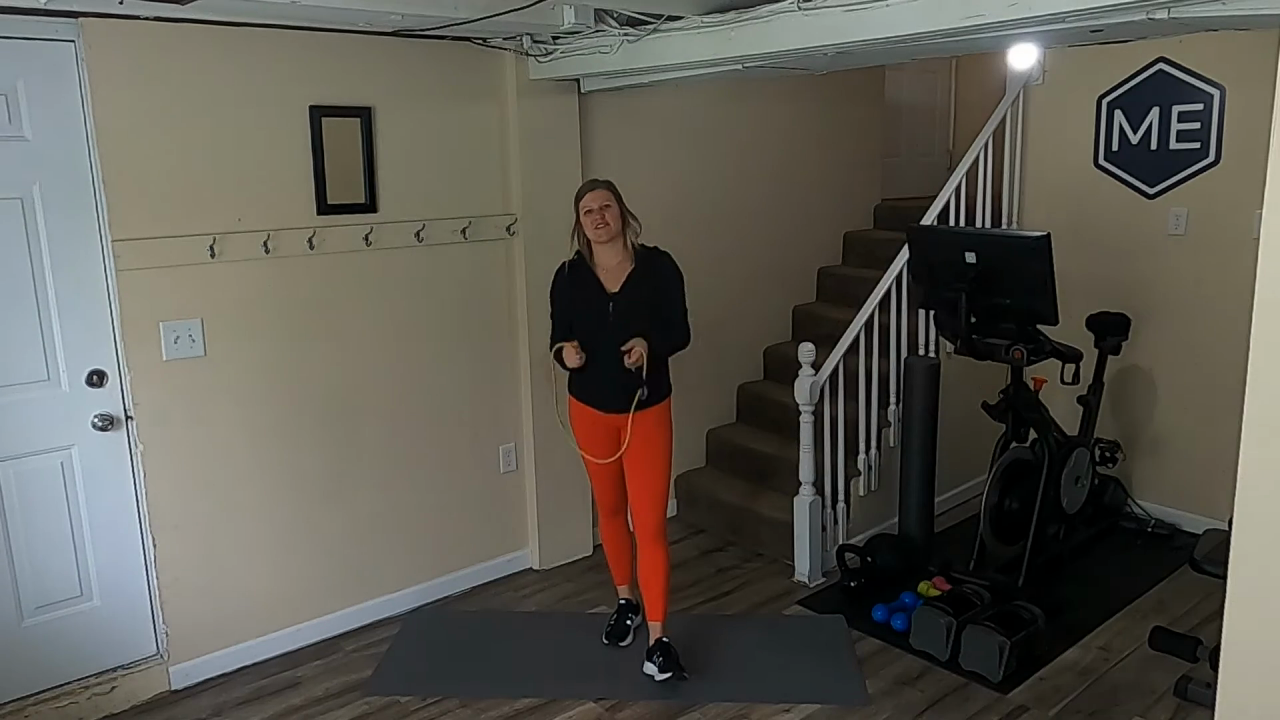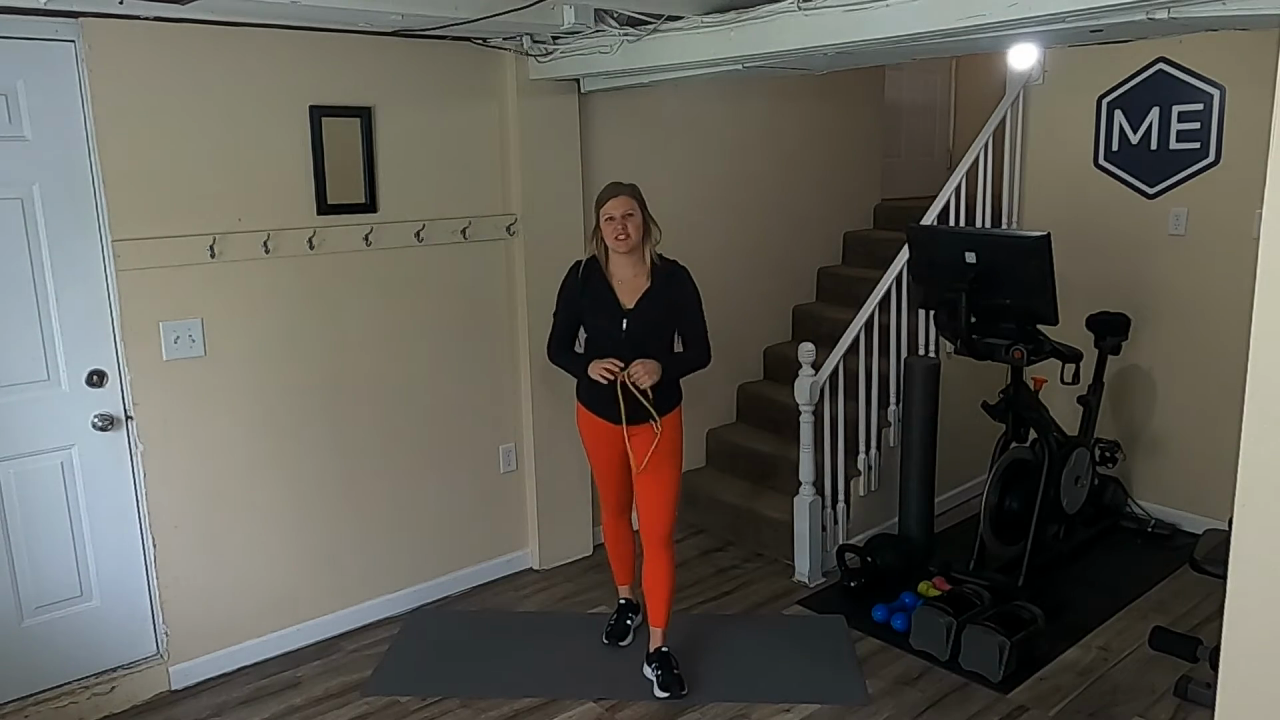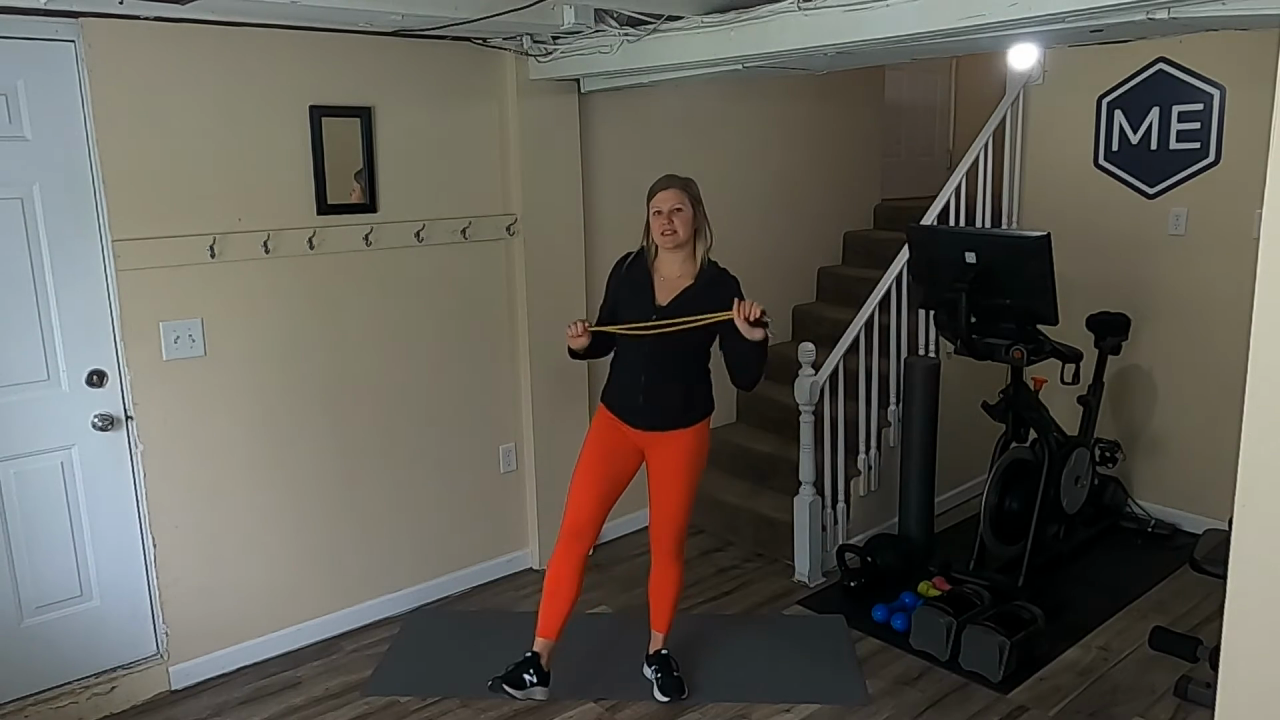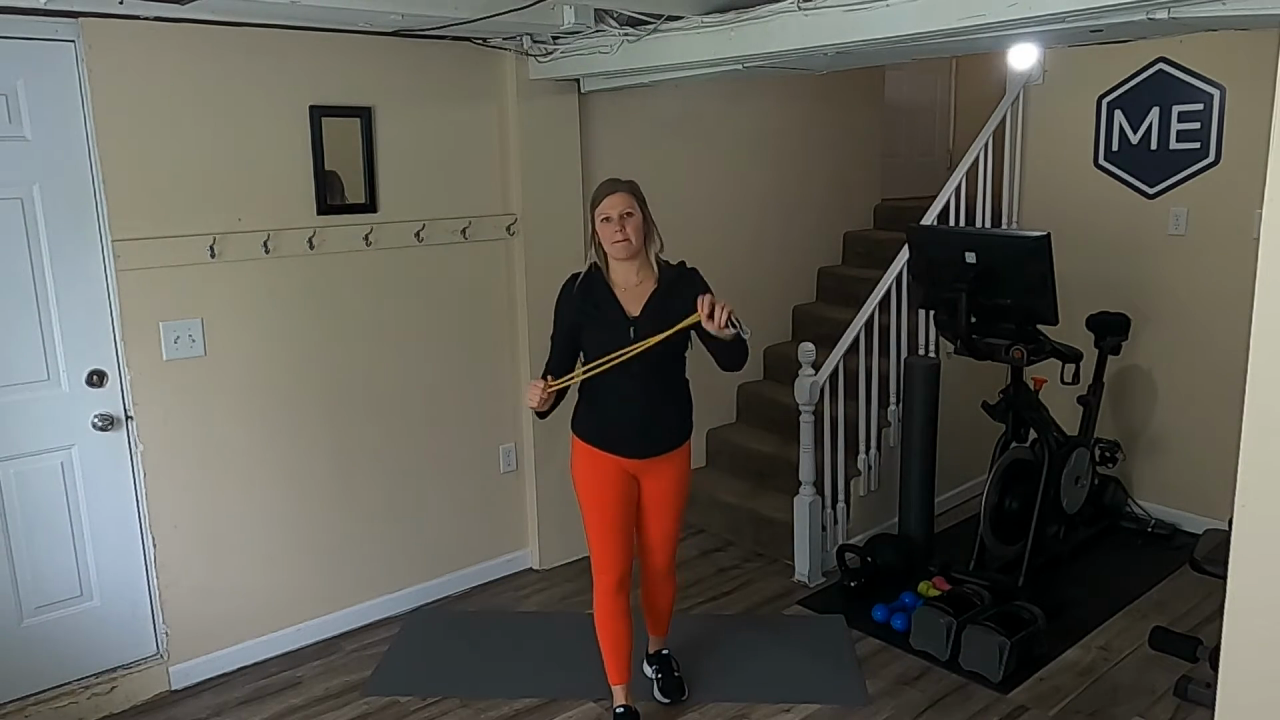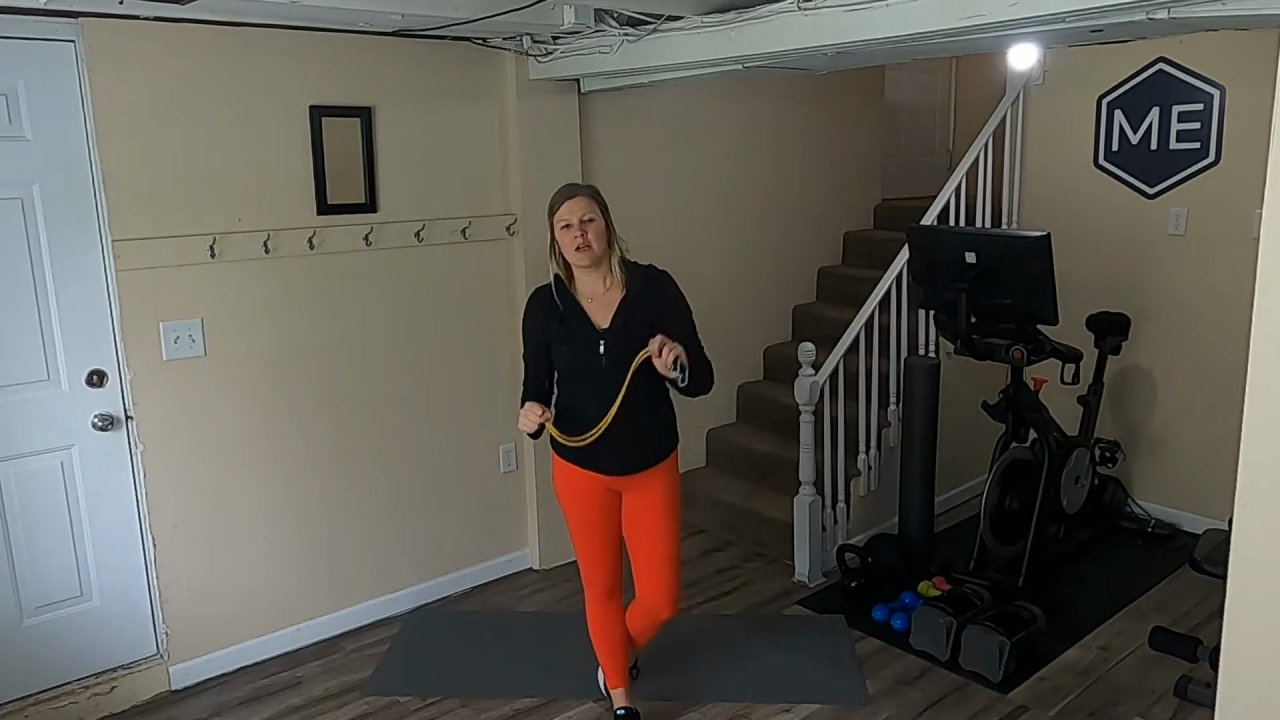
dt=1s
person 1, frame 1
left shoulder: (657, 265)
right shoulder: (569, 275)
left elbow: (680, 335)
right elbow: (560, 337)
left wrist: (649, 345)
right wrist: (565, 349)
left hip: (647, 408)
right hip: (590, 408)
left knee: (650, 524)
right knee: (610, 509)
left ankle: (659, 641)
right ankle: (626, 602)
person 1, frame 2
left shoulder: (674, 279)
right shoulder: (581, 278)
left elbow: (699, 353)
right elbow: (557, 347)
left wrist: (661, 365)
right wrist: (587, 366)
left hip: (658, 418)
right hip: (598, 415)
left knee: (657, 533)
right knee: (615, 513)
left ankle: (658, 650)
right ankle: (626, 601)
person 1, frame 3
left shoulder: (719, 286)
right shoulder: (627, 270)
left elbow: (746, 380)
left wrist: (752, 338)
right wrist: (581, 344)
left hip: (682, 431)
right hip: (616, 419)
left knee: (668, 543)
right knee: (576, 529)
left ankle: (658, 652)
right ankle: (538, 661)
person 1, frame 4
left shoulder: (683, 284)
right shoulder: (578, 292)
left elbow: (736, 360)
right elbow: (560, 366)
left wrist: (724, 331)
right wrist: (544, 396)
left hip: (668, 452)
right hip: (599, 453)
left knee: (659, 566)
right knee: (611, 576)
left ankle: (658, 651)
person 1, frame 5
left shoulder: (654, 288)
right shoulder: (543, 305)
left elbow: (703, 384)
right elbow: (537, 388)
left wrist: (677, 368)
right wrist: (531, 418)
left hip: (652, 466)
right hip: (581, 469)
left knee: (660, 601)
right knee: (602, 589)
left ankle: (618, 653)
